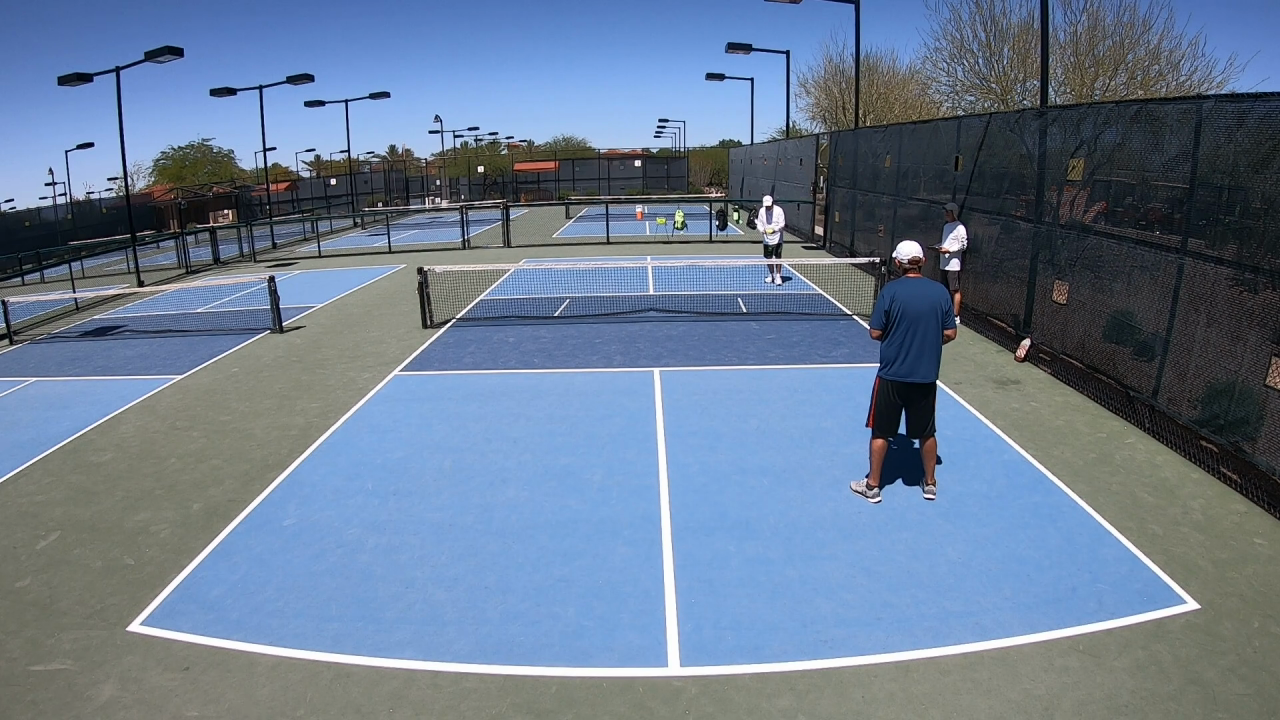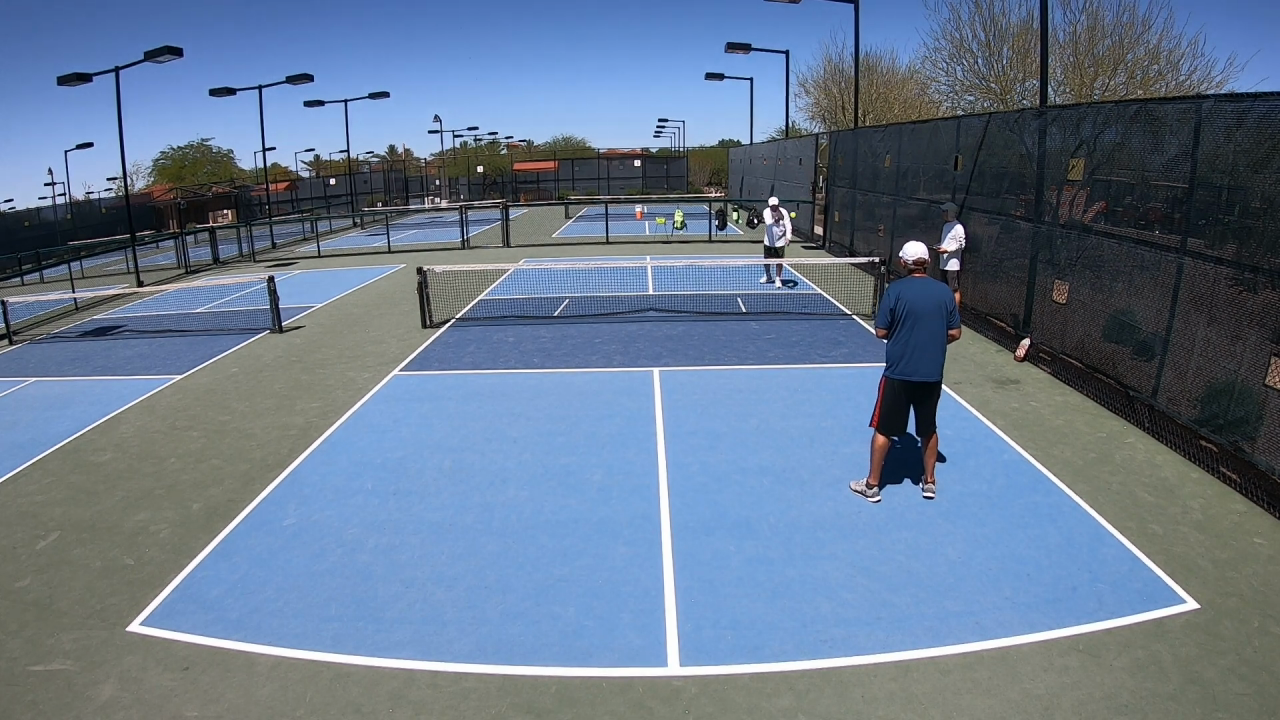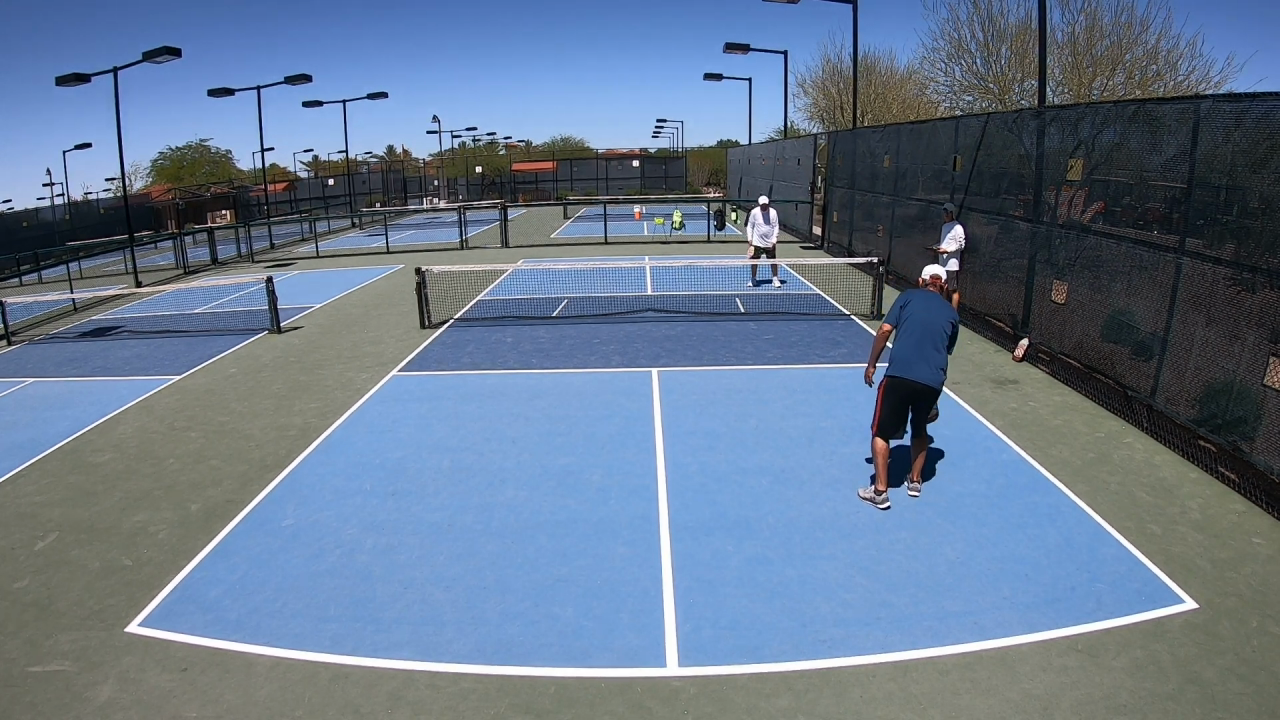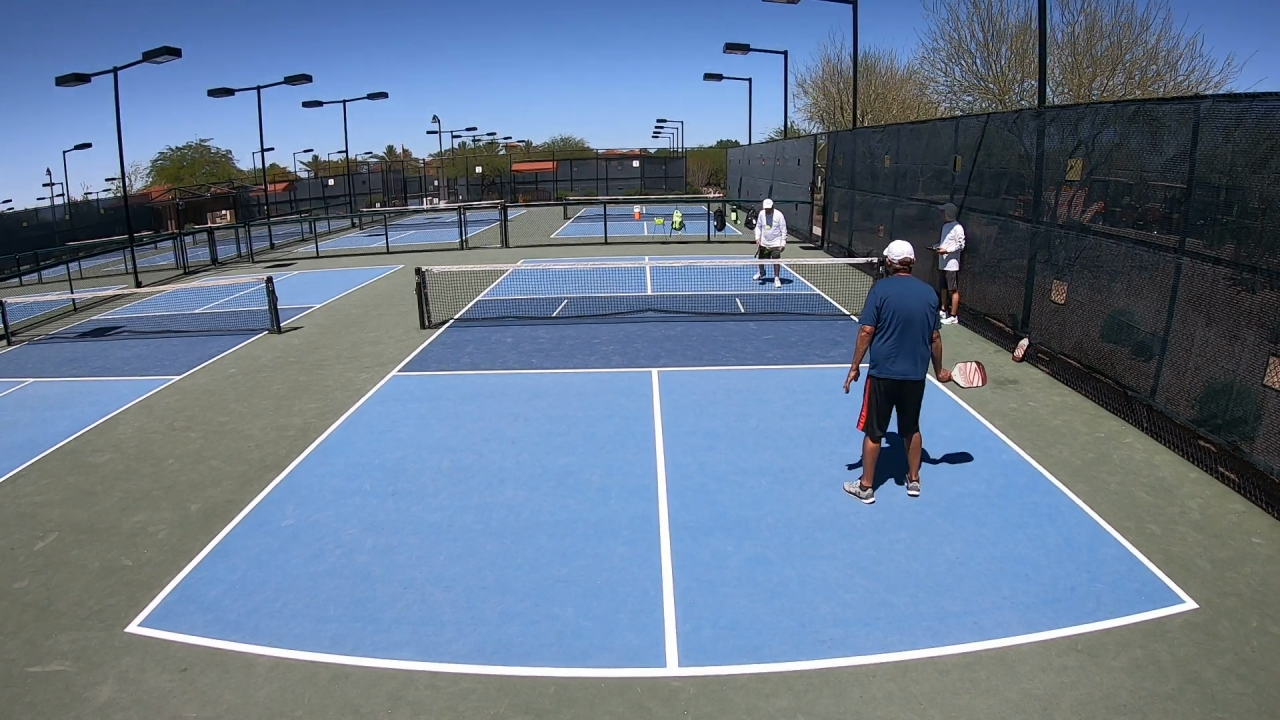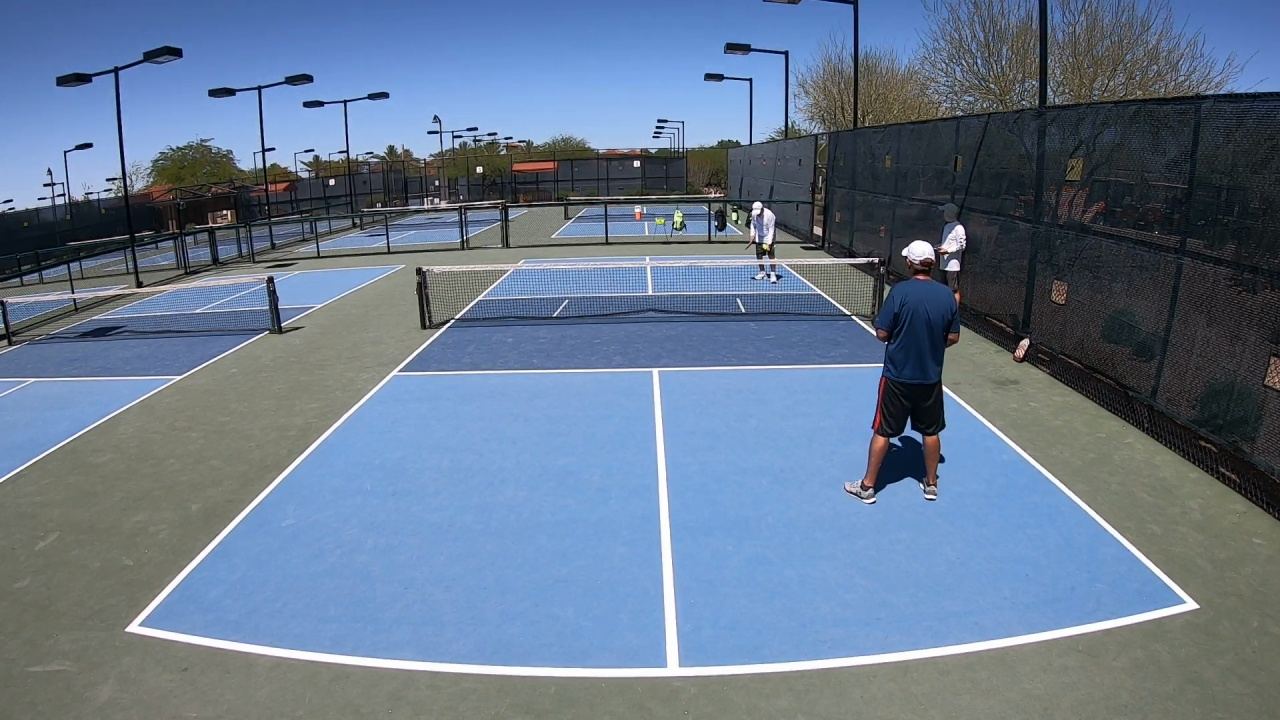
dt=1s
person 1, frame 1
left shoulder: (891, 290)
right shoulder: (940, 292)
left elbow: (875, 333)
right elbow: (950, 333)
left hip: (892, 375)
right hip: (926, 376)
left knee: (881, 432)
right knee: (926, 432)
left ankle: (872, 485)
right ankle: (930, 483)
person 1, frame 2
left shoulder: (896, 290)
right shoulder: (945, 292)
left elbow: (881, 332)
right elbow: (954, 334)
left hip: (898, 373)
right hip: (933, 374)
left knee: (882, 429)
right knee: (928, 429)
left ankle: (872, 484)
right ankle: (929, 481)
person 1, frame 3
left shoulder: (909, 296)
right shoulder: (951, 312)
left elbow: (885, 330)
left wrist: (871, 364)
left hip: (900, 375)
right hip: (933, 381)
left knee: (880, 432)
right knee: (919, 428)
left ankle: (880, 490)
right ankle: (915, 480)
person 1, frame 4
left shoulder: (881, 288)
right shoulder: (928, 292)
left elbow: (867, 331)
right elbow: (934, 337)
left wrist: (855, 367)
right wrist: (939, 369)
left hip: (882, 373)
right hip: (916, 373)
left knee: (873, 431)
right knee: (912, 427)
left ankle: (865, 487)
right ankle: (914, 480)
person 1, frame 5
left shoulder: (900, 291)
right shoulder: (947, 295)
left elbow: (881, 333)
right elbow: (953, 337)
left hip: (897, 375)
right hip: (930, 376)
left knee: (883, 431)
right knee: (931, 431)
left ankle: (867, 486)
right ankle: (931, 484)
